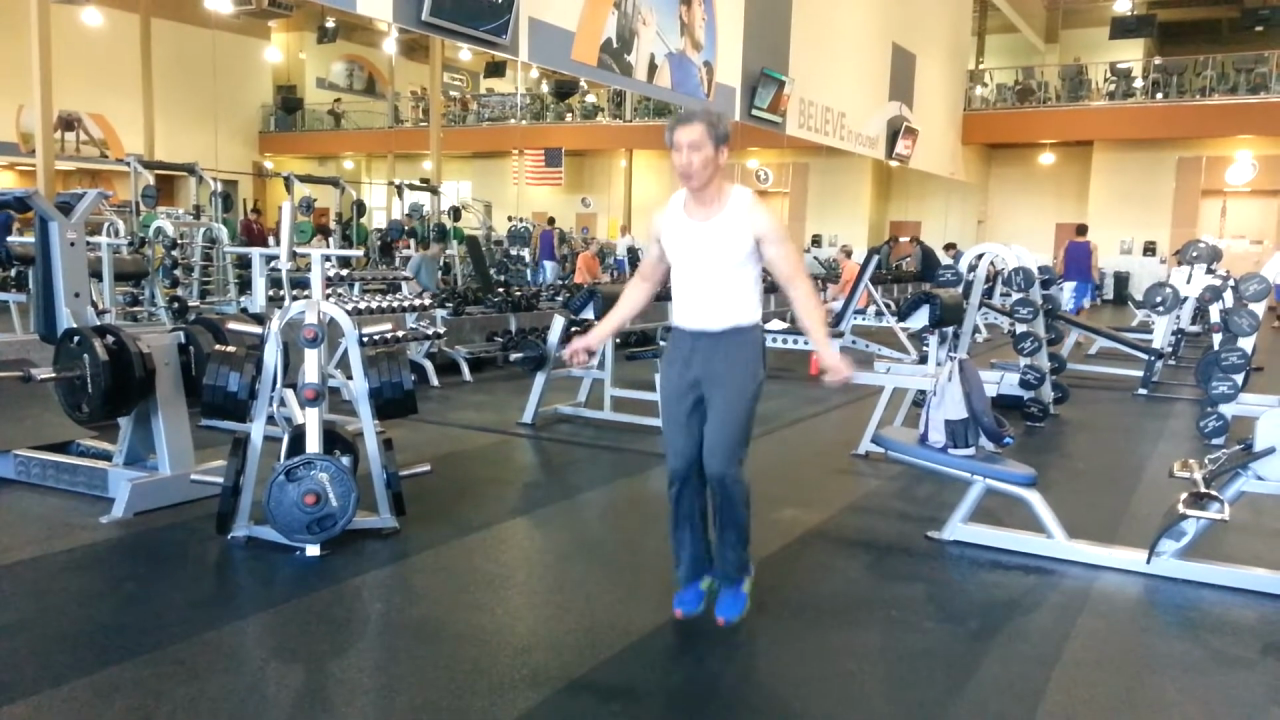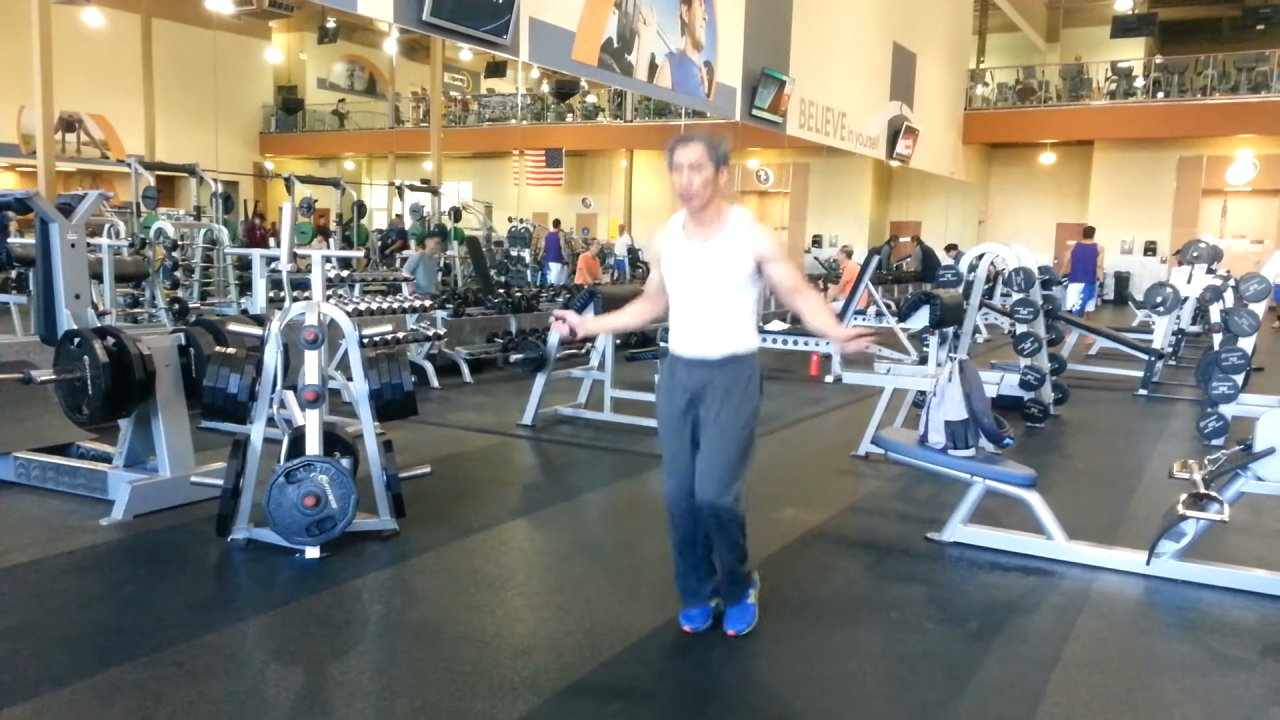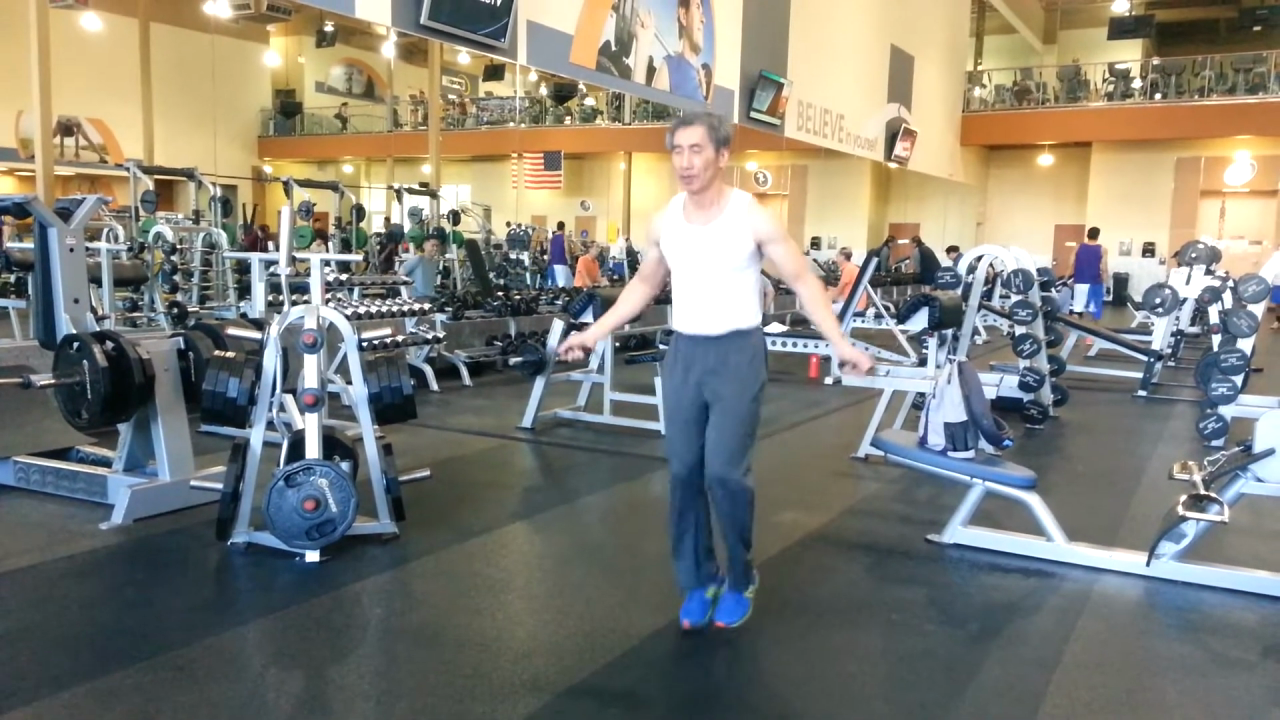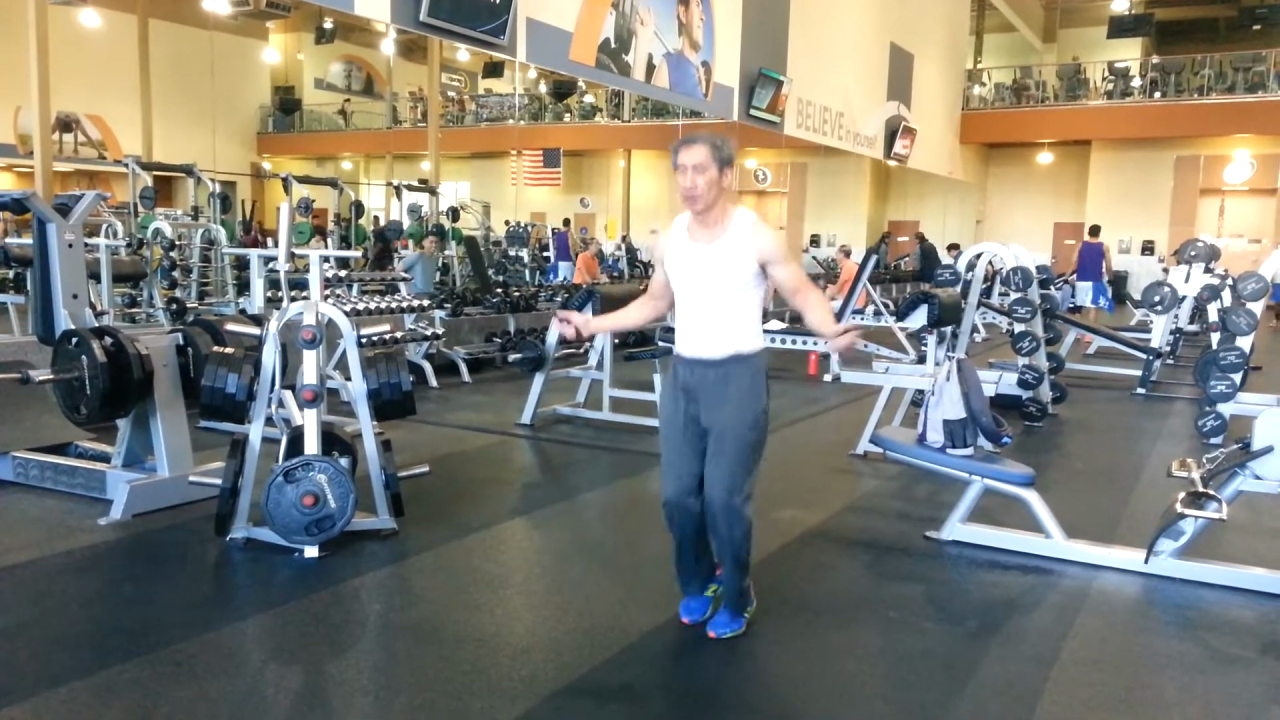
dt=0.2s
person 1, frame 1
left shoulder: (754, 213)
right shoulder: (666, 218)
left elbow: (797, 283)
right elbow: (645, 282)
left wrist: (825, 347)
right wrist: (599, 333)
left hip: (735, 348)
right hip: (683, 346)
left knee: (722, 468)
right knee: (682, 469)
left ankle: (734, 573)
right ankle: (694, 573)
person 1, frame 2
left shoulder: (753, 236)
right shoulder: (664, 240)
left elbow: (800, 295)
left wrist: (837, 333)
right wrist: (591, 324)
left hip: (732, 373)
right hip: (678, 373)
left knee: (713, 494)
right knee: (680, 495)
left ankle: (739, 587)
right ankle: (700, 594)
person 1, frame 3
left shoulder: (754, 216)
right shoulder: (663, 221)
left elbow: (802, 280)
right elbow: (645, 285)
left wrist: (840, 342)
right wrist: (597, 332)
left hip: (737, 352)
right hip: (683, 352)
left knee: (725, 471)
right knee: (685, 473)
left ankle: (738, 579)
right ankle: (699, 580)
person 1, frame 4
left shoulder: (758, 237)
right shoulder: (669, 240)
left elbow: (804, 296)
left wrist: (832, 332)
right wrist: (594, 323)
left hip: (738, 375)
right hip: (684, 373)
left knee: (724, 498)
right knee: (677, 496)
left ankle: (735, 598)
right ankle: (703, 580)
